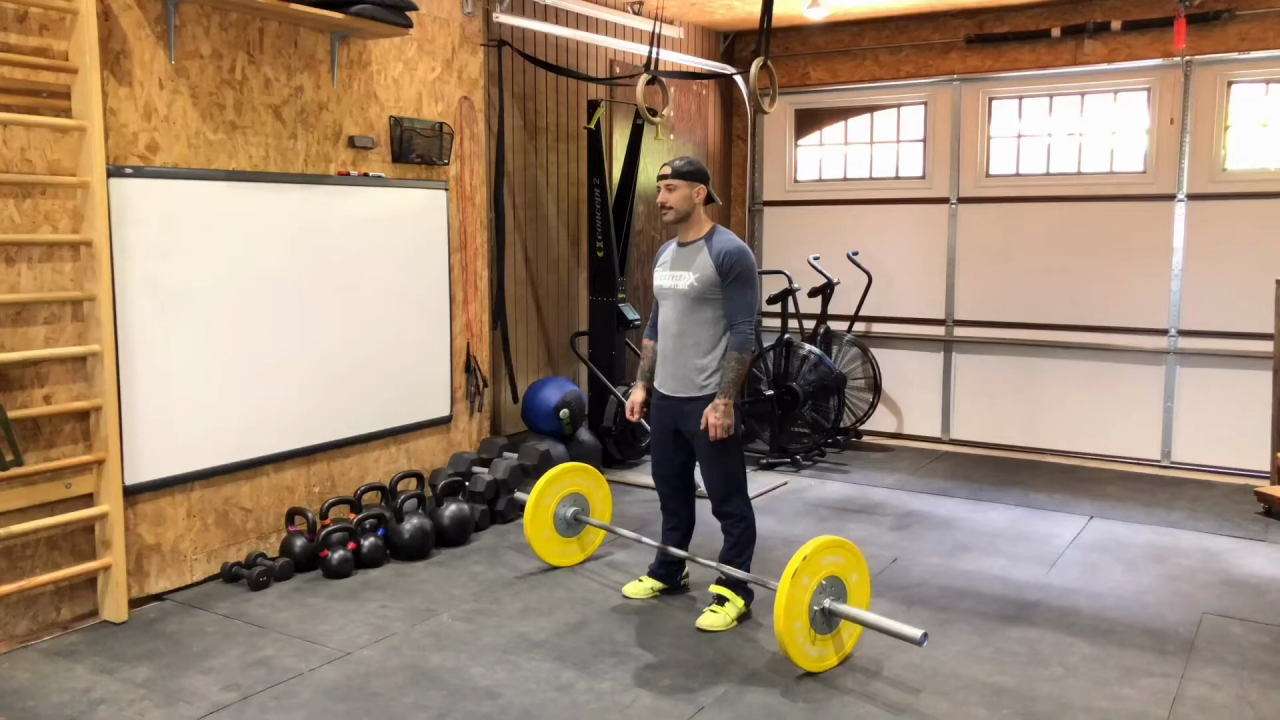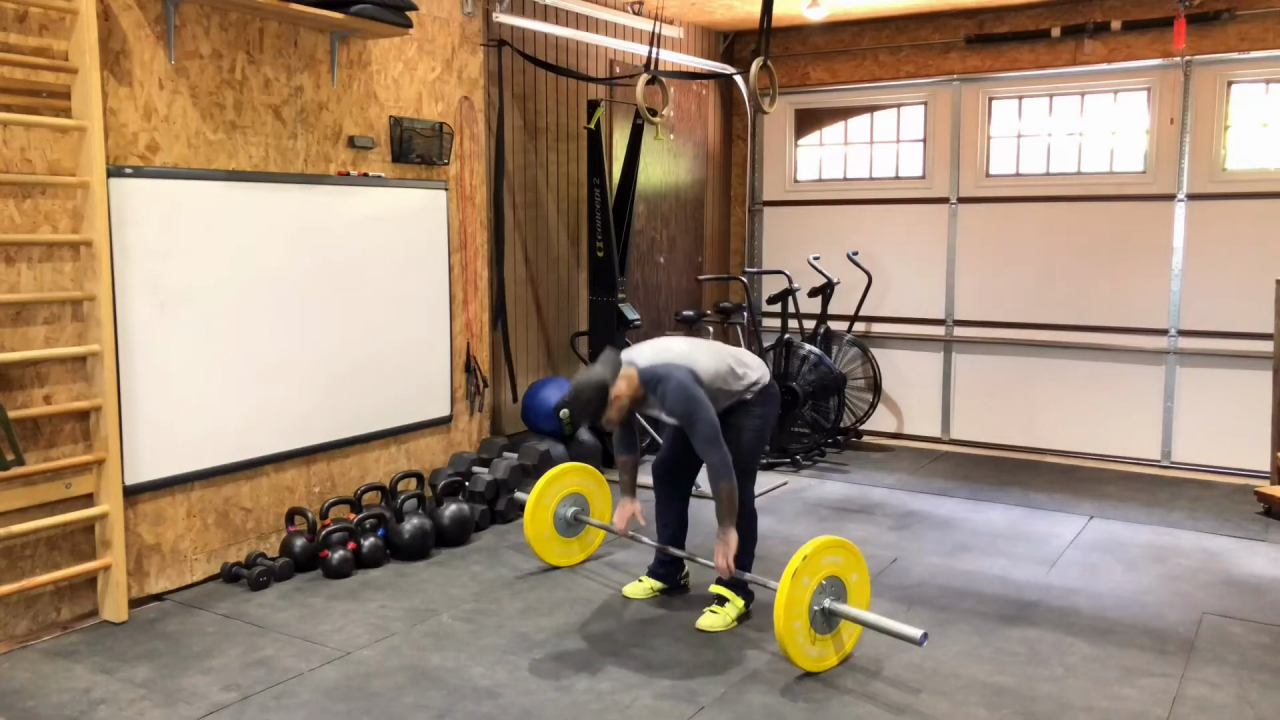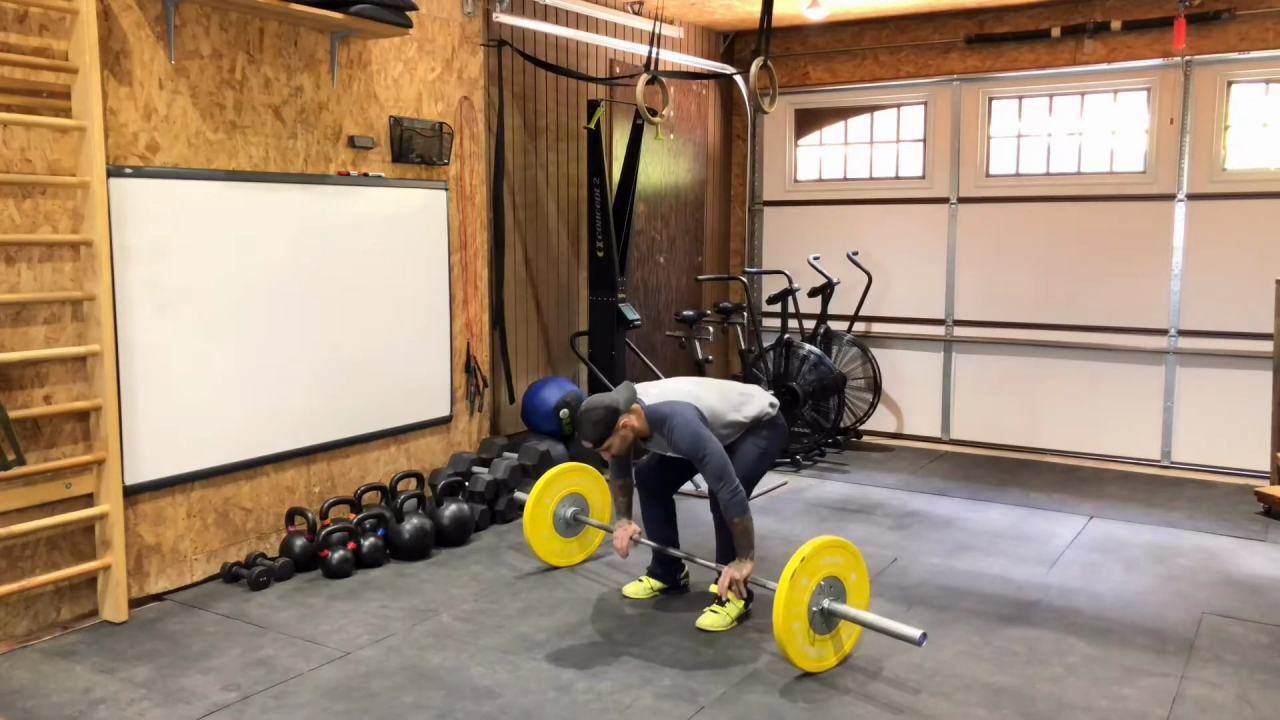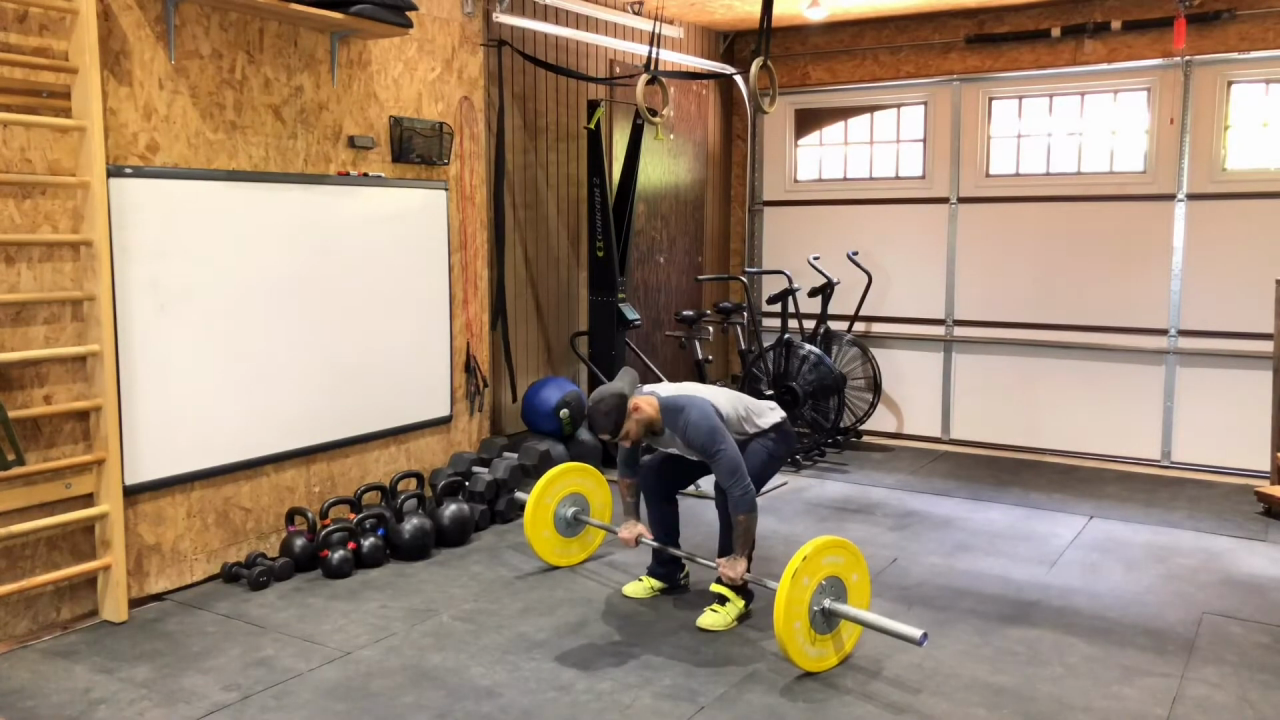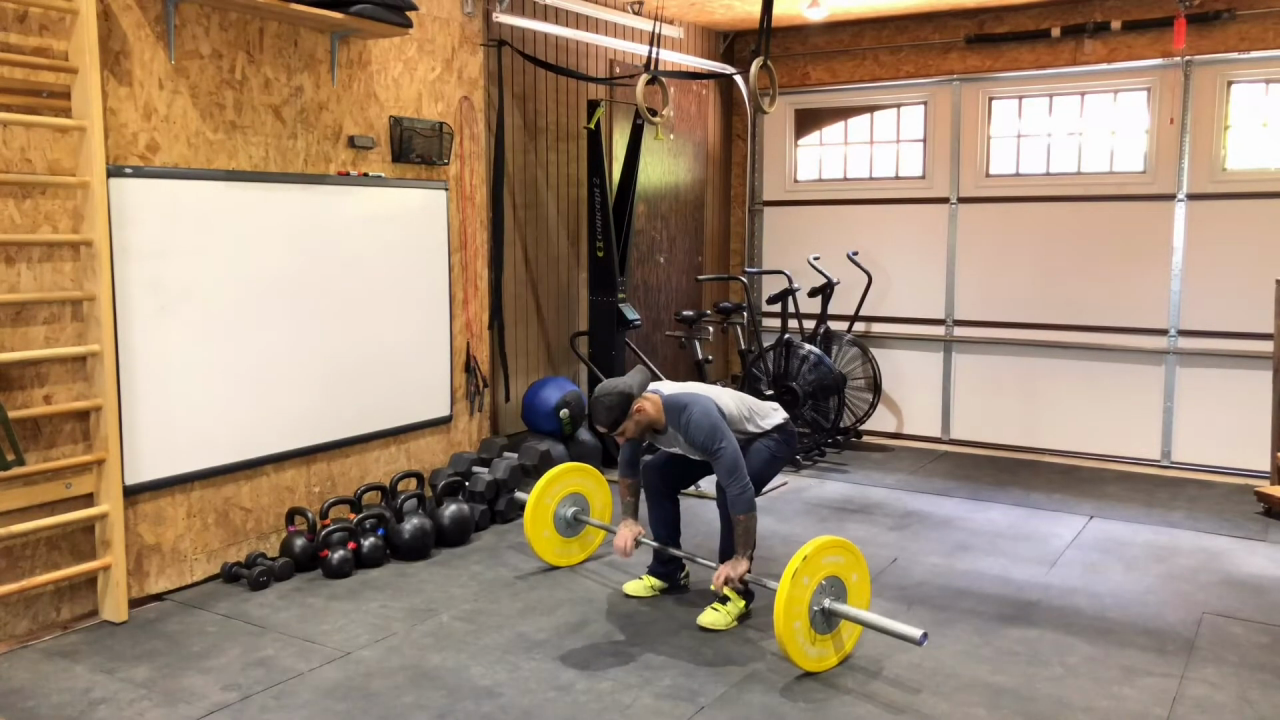
dt=1s
person 1, frame 1
left shoulder: (729, 253)
right shoulder: (665, 254)
left elbow: (742, 334)
left wrist: (725, 401)
right wrist: (642, 385)
left hip: (708, 401)
right hip: (667, 397)
left knee: (727, 499)
right knee: (671, 491)
left ankle: (734, 592)
right ankle: (668, 572)
person 1, frame 2
left shoulder: (674, 388)
right shoulder: (619, 379)
left elbow: (716, 458)
right elbow: (625, 441)
left wrist: (727, 532)
right wrist: (627, 496)
left hip: (750, 395)
right hip: (709, 399)
left knee: (736, 484)
right knee: (666, 471)
left ankle: (734, 592)
right ankle: (668, 572)
person 1, frame 3
left shoulder: (678, 423)
right shoulder: (622, 413)
left elbow: (729, 489)
right elbow: (619, 469)
left wrist: (744, 559)
right wrist: (623, 519)
left hip: (760, 424)
right hip: (720, 421)
left knee: (721, 494)
right knee: (650, 477)
left ankle: (734, 594)
right ankle: (667, 571)
person 1, frame 4
left shoulder: (694, 419)
right shoulder: (631, 414)
left elbow: (740, 489)
right elbow: (628, 467)
left wrist: (740, 557)
right wrist: (631, 518)
left hip: (768, 433)
right hip: (726, 436)
left knee: (726, 491)
right knee: (652, 475)
left ankle: (734, 591)
right ankle: (668, 571)
person 1, frame 5
left shoulder: (696, 417)
right shoulder: (637, 409)
left elbow: (739, 487)
right elbow: (629, 466)
left wrist: (742, 557)
right wrist: (628, 519)
left hip: (771, 434)
right hip: (729, 434)
left knee: (727, 489)
right knee: (656, 474)
left ankle: (736, 593)
right ankle: (669, 571)
